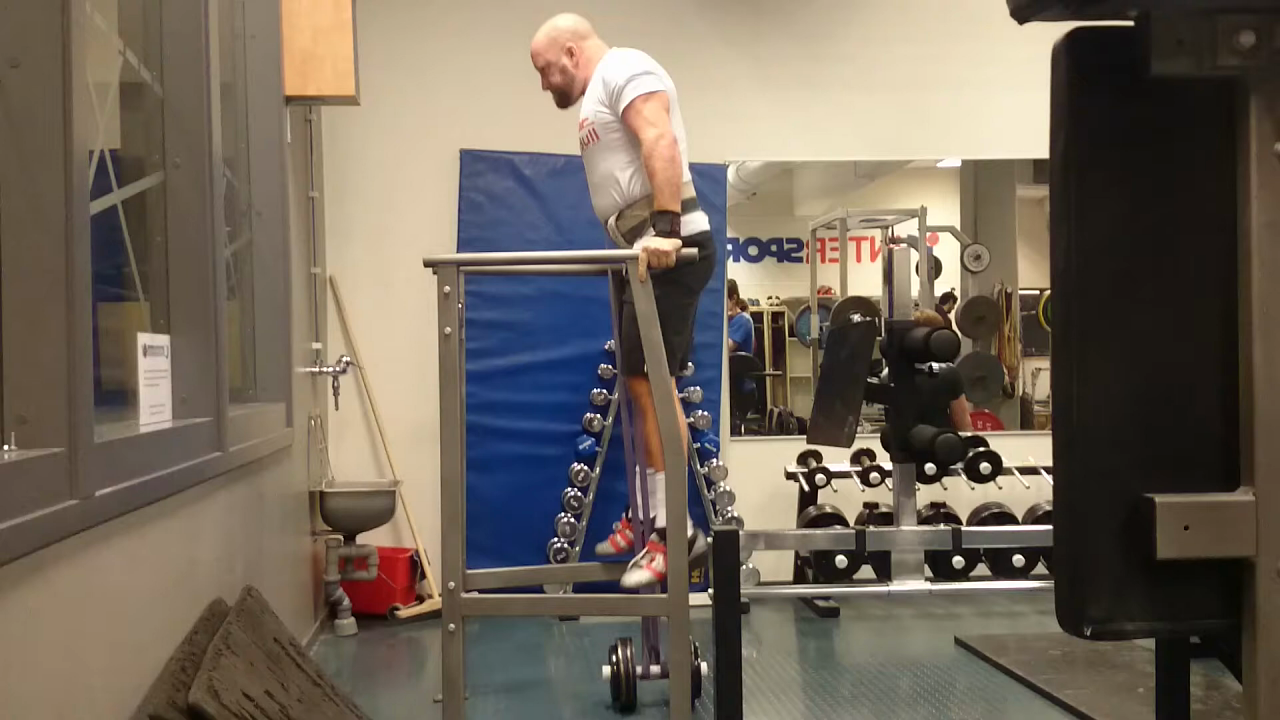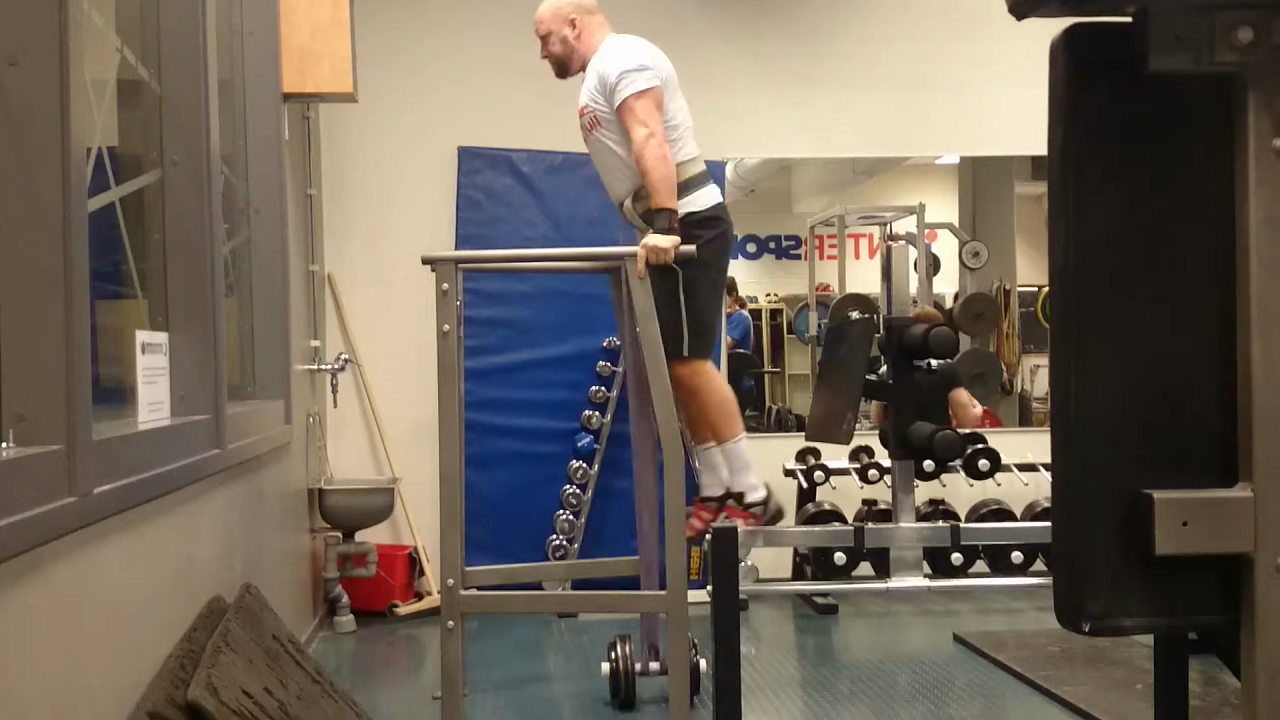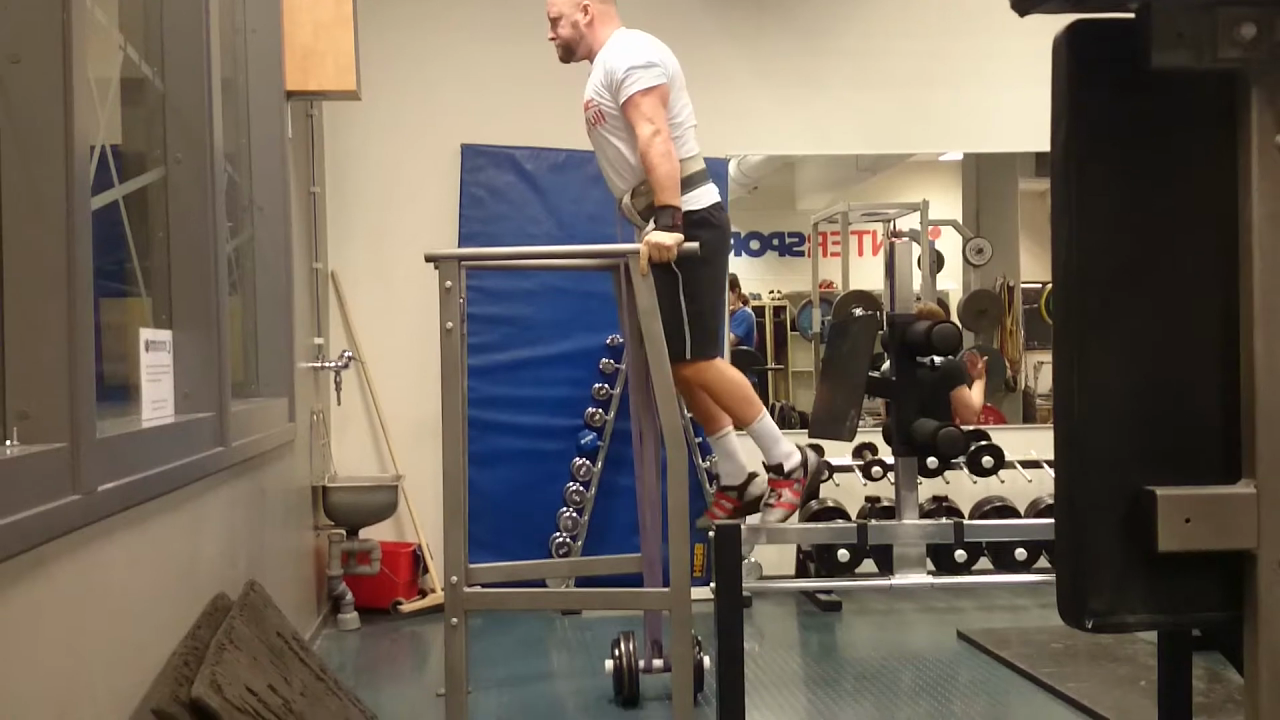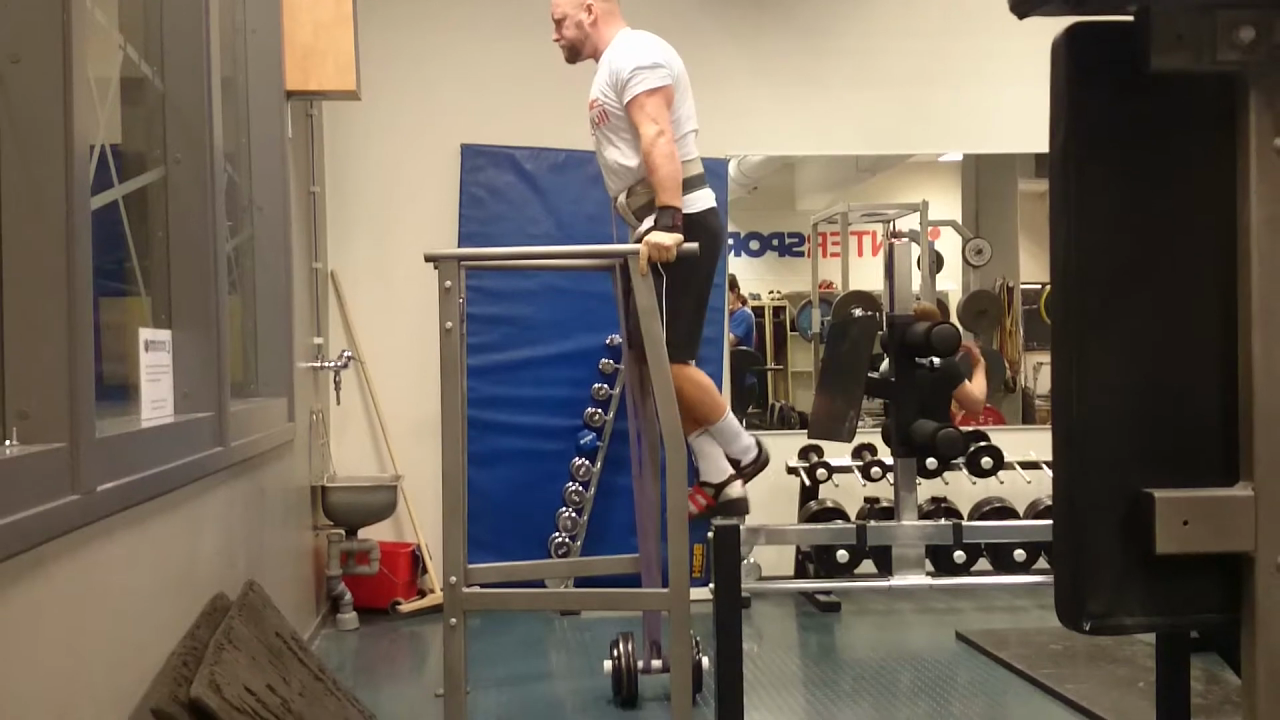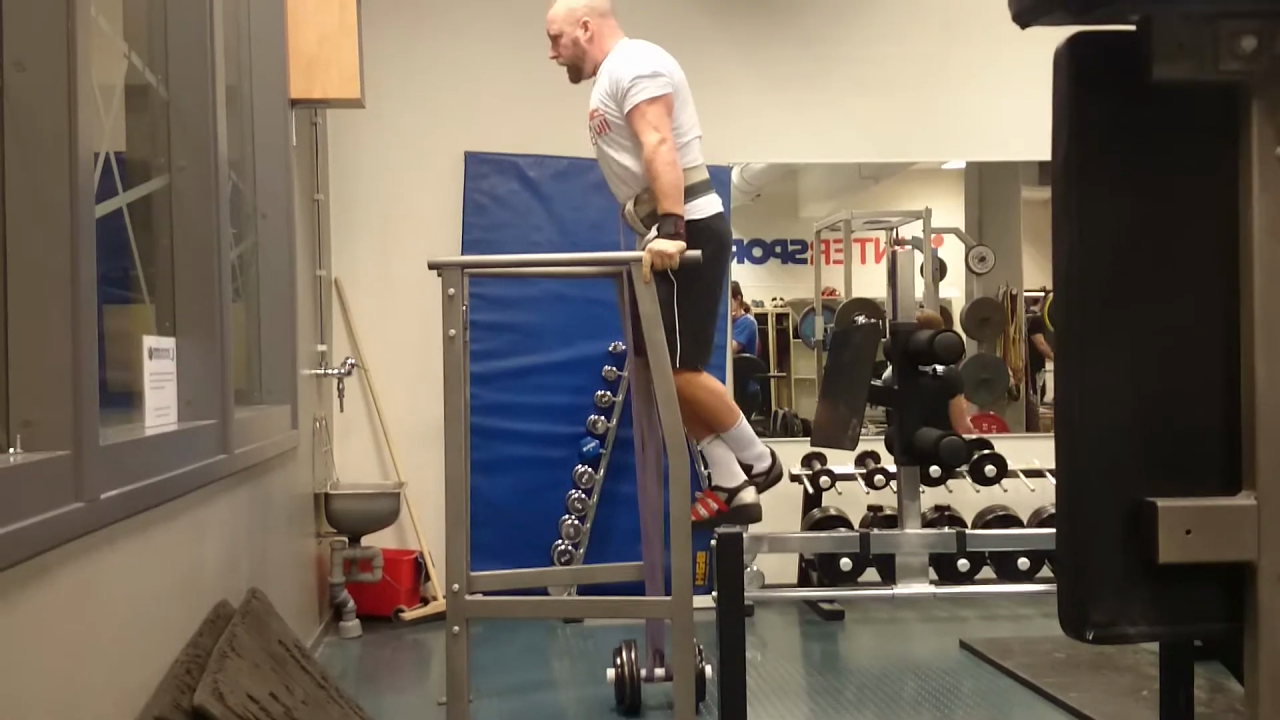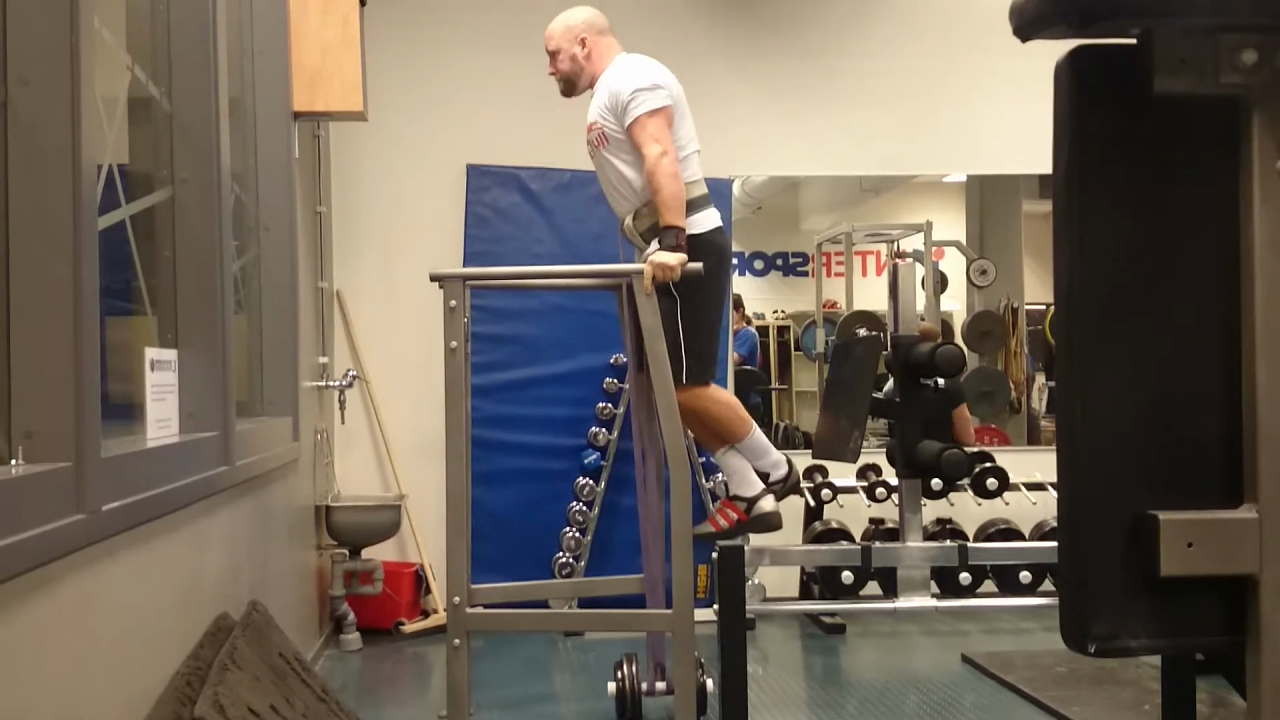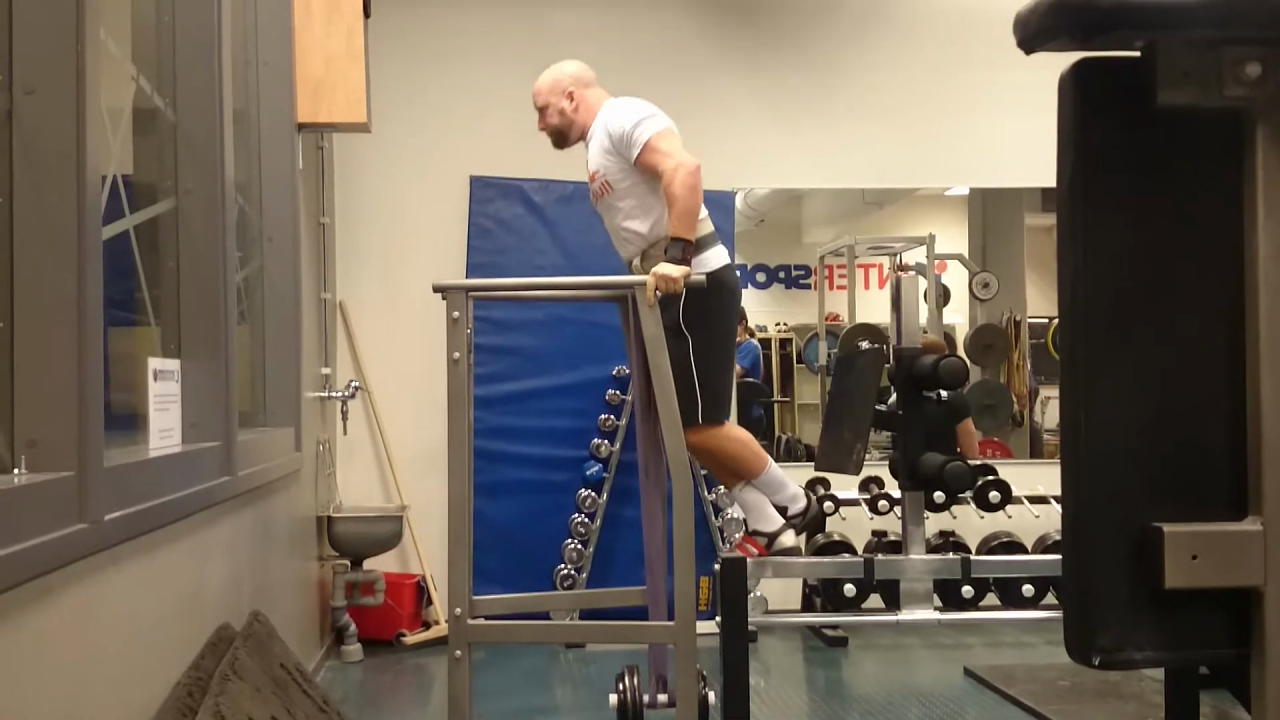
dt=0.4s
person 1, frame 1
left shoulder: (626, 71)
right shoulder: (598, 96)
left elbow: (661, 144)
left wrist: (665, 227)
right wrist: (649, 239)
left hip: (672, 247)
right hip: (647, 251)
left knee: (648, 379)
right knee: (643, 382)
left ankle: (676, 530)
right ankle: (653, 517)
person 1, frame 2
left shoulder: (622, 59)
right shoulder: (602, 73)
left elbow: (651, 141)
left wrist: (664, 223)
left hip: (689, 223)
right hip: (668, 229)
left knee: (690, 361)
right knee: (677, 364)
left ankle: (752, 494)
right ankle: (717, 494)
person 1, frame 3
left shoulder: (629, 54)
right shoulder: (608, 65)
left elbow: (655, 138)
left wrist: (668, 221)
left hip: (686, 223)
right hip: (665, 230)
left knee: (694, 360)
right knee: (677, 364)
left ankle: (788, 464)
right ankle: (738, 480)
person 1, frame 4
left shoulder: (634, 54)
right shoulder: (614, 66)
left elbow: (658, 138)
left wrist: (667, 221)
left hip: (681, 226)
right hip: (662, 230)
left knee: (665, 361)
left ankle: (742, 453)
right ankle: (718, 481)
person 1, frame 5
left shoulder: (633, 63)
right shoulder: (614, 77)
left elbow: (659, 146)
left wrist: (671, 229)
left hip: (689, 230)
right hip: (669, 236)
left knee: (679, 368)
right knee: (665, 369)
left ankle: (758, 463)
right ankle: (732, 485)
person 1, frame 6
left shoulder: (630, 76)
right shoulder: (610, 92)
left elbow: (662, 159)
left wrist: (671, 241)
left hip: (688, 246)
right hip: (667, 250)
left knee: (686, 384)
right knee: (669, 384)
left ankle: (774, 472)
right ankle: (750, 494)
person 1, frame 7
left shoulder: (622, 119)
right shoulder: (601, 142)
left elbow: (683, 171)
left wrist: (676, 257)
left hip: (695, 285)
right hip: (674, 291)
left knee: (699, 426)
right knee: (680, 425)
left ankle: (793, 503)
right ankle: (768, 529)
